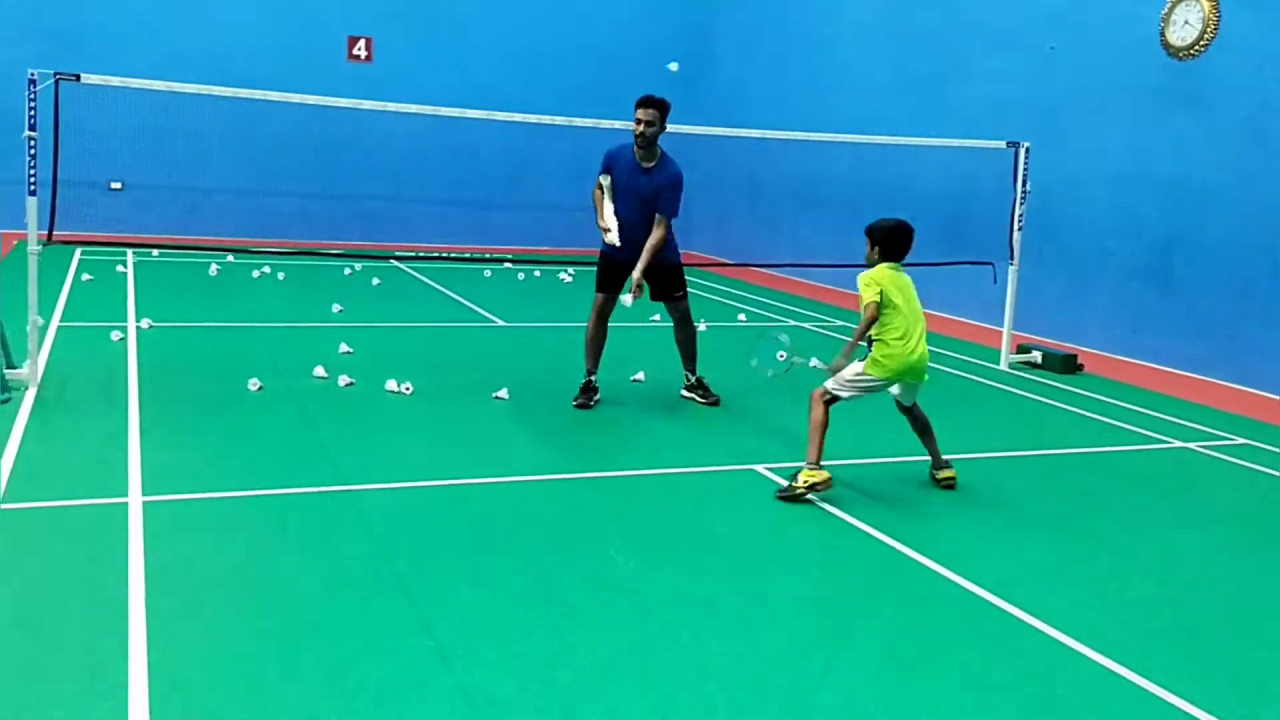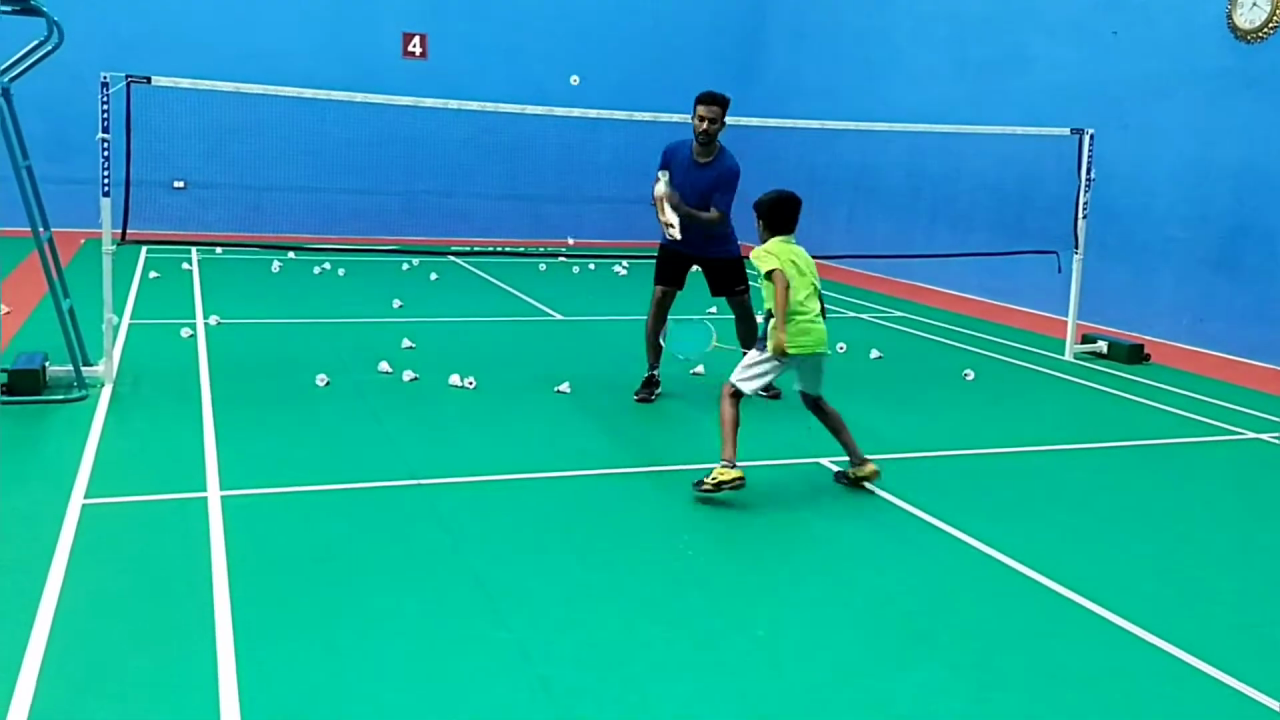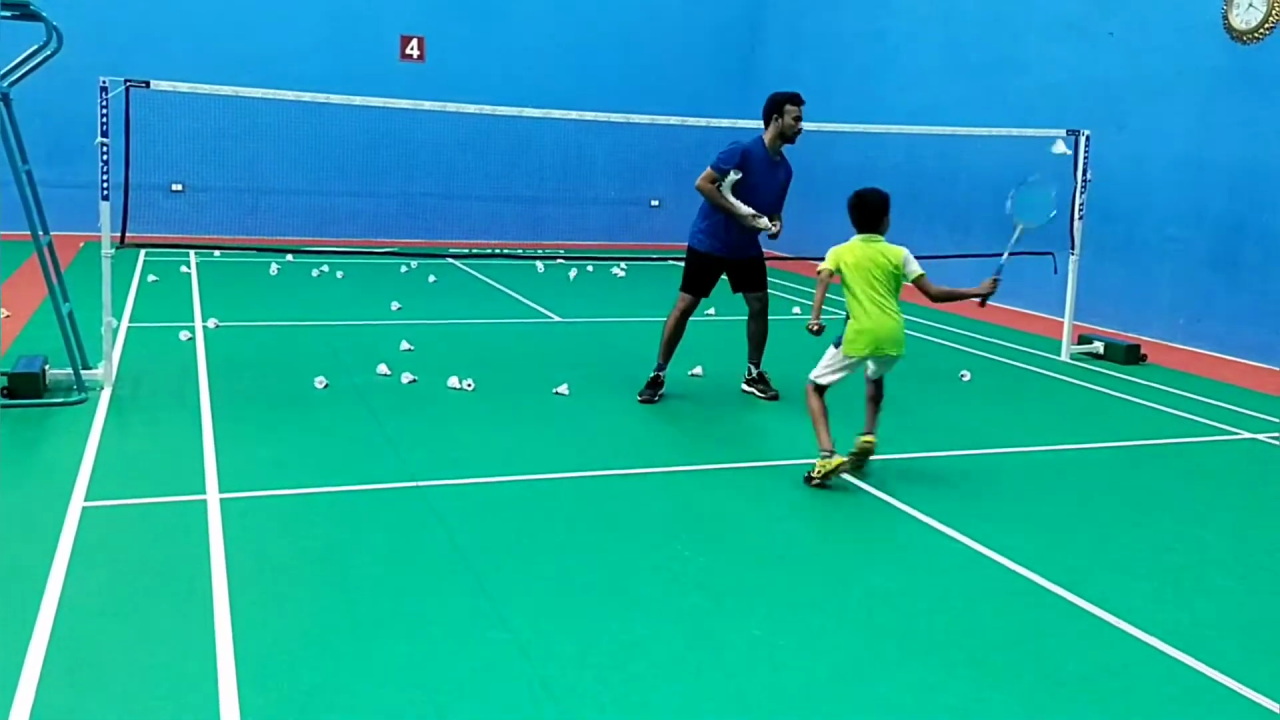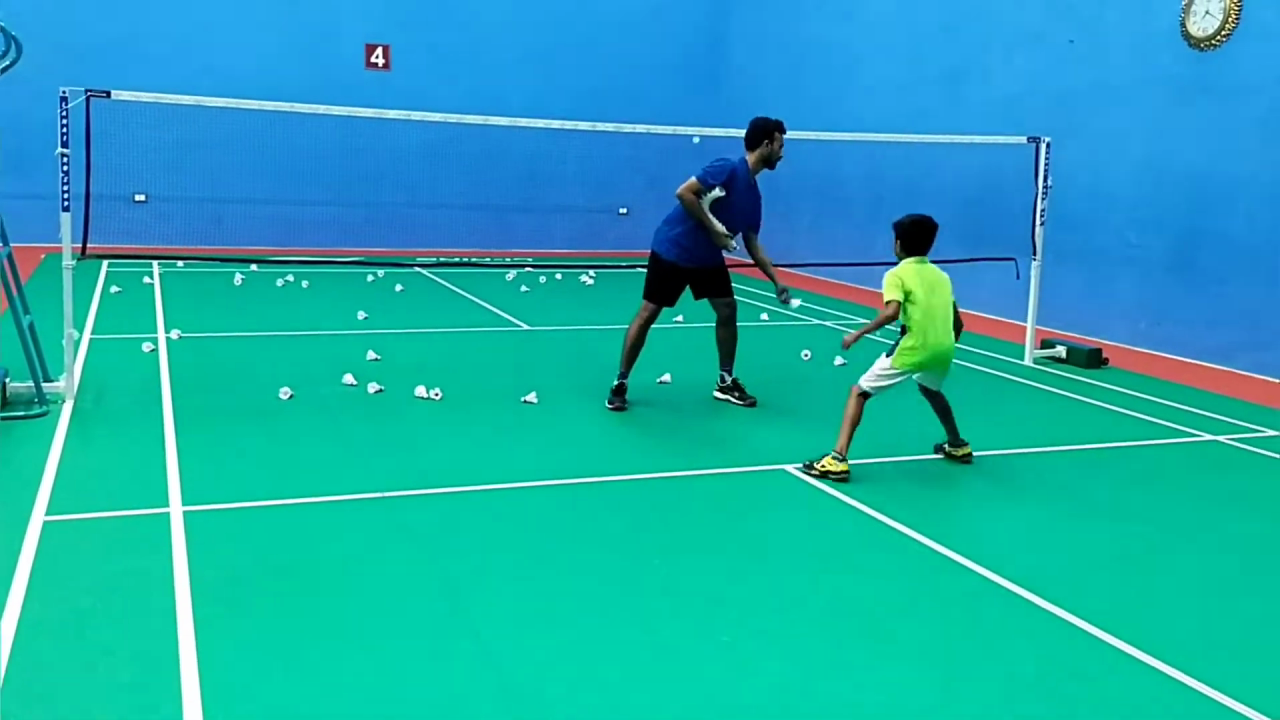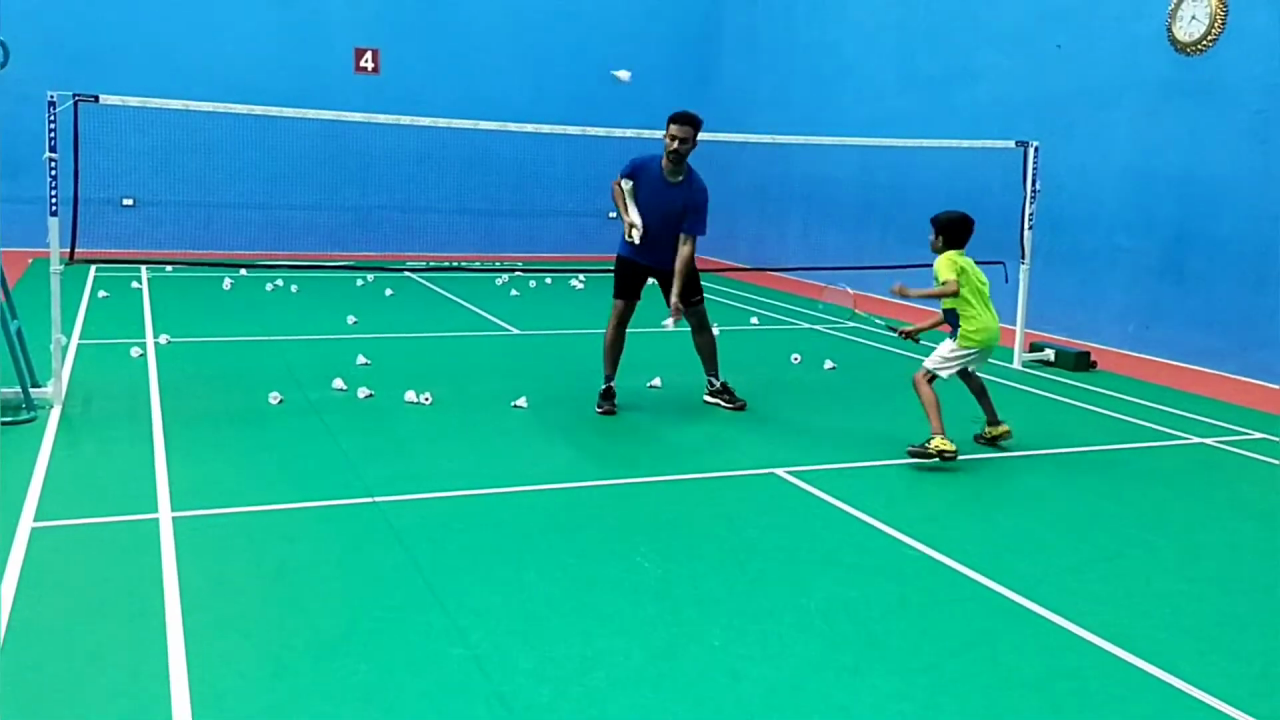
dt=1s
person 1, frame 1
left shoulder: (671, 174)
right shoulder: (614, 156)
left elbow: (661, 228)
right elbow: (600, 188)
left wrist: (641, 271)
right wrist: (602, 220)
left hip: (659, 253)
right hip: (616, 248)
left knee: (681, 313)
right knee: (600, 307)
left ankle: (692, 381)
right ankle: (590, 382)
person 1, frame 2
left shoulder: (729, 167)
right shoulder: (673, 151)
left elbow: (719, 220)
left wrist: (690, 211)
left hip: (720, 248)
right hip: (678, 240)
left knee: (743, 307)
right knee: (660, 300)
right ankle: (652, 374)
person 1, frame 3
left shoulder: (784, 168)
right shoulder: (742, 151)
right elbow: (702, 183)
left wrist: (776, 225)
right wrist: (739, 213)
left hip: (747, 248)
right hip: (708, 242)
left knee: (759, 306)
right knee: (685, 306)
left ankle: (753, 374)
right ankle: (658, 375)
person 1, frame 4
left shoulder: (753, 193)
right shoulder: (727, 169)
left elbow: (751, 242)
right elbow: (684, 193)
left wrist: (776, 280)
right wrist: (713, 229)
left hip: (707, 257)
right hip: (671, 250)
left knee: (727, 310)
right knee: (647, 315)
left ankle: (726, 381)
right ankle: (620, 382)
person 1, frame 5
left shoulder: (696, 190)
right shoulder: (639, 165)
left elbow: (687, 243)
right elbow: (618, 186)
left wrist: (676, 291)
right wrist: (626, 216)
left hip: (674, 258)
right hip: (633, 253)
left knee: (698, 319)
right knee: (619, 315)
left ankle: (714, 386)
right ankle: (608, 387)
person 2, frame 1
left shoulder: (871, 277)
right shoulder: (905, 280)
left elbow: (872, 315)
left wrist: (849, 352)
left hip: (889, 360)
right hip: (915, 362)
left knee: (820, 397)
right knee: (908, 406)
left ankle: (813, 474)
right ankle: (942, 469)
person 2, frame 2
left shoulder: (763, 251)
right shoulder: (803, 254)
left elbow: (781, 283)
left wrist: (781, 331)
left hip: (786, 339)
right hip: (814, 339)
left knee: (729, 393)
right knee: (812, 399)
left ankle: (728, 467)
right ankle: (860, 463)
person 2, frame 3
left shoulder: (839, 253)
right shoulder: (899, 254)
left elbow: (823, 280)
right elbow: (934, 294)
left wrist: (815, 315)
right wrist: (981, 291)
left hip: (858, 336)
right hip: (892, 336)
left knee: (815, 388)
right knee: (875, 378)
left ankle: (827, 456)
right ankle: (868, 436)
person 2, frame 4
left shoulder: (896, 275)
right shoulder: (941, 277)
left elbow: (892, 313)
right elbow: (958, 323)
left wrist: (858, 334)
left hip: (915, 350)
right hip: (945, 351)
left knee: (859, 392)
right knee: (929, 388)
left ankle: (838, 459)
right ankle: (958, 445)
person 2, frame 5
left shoulder: (944, 262)
right shoulder: (964, 263)
left elbow: (952, 290)
left wrist: (912, 293)
right wrist: (918, 328)
left hip: (971, 333)
right hip: (986, 331)
left knee: (922, 377)
right knee: (966, 372)
left ankle: (939, 441)
right ankle: (995, 427)
